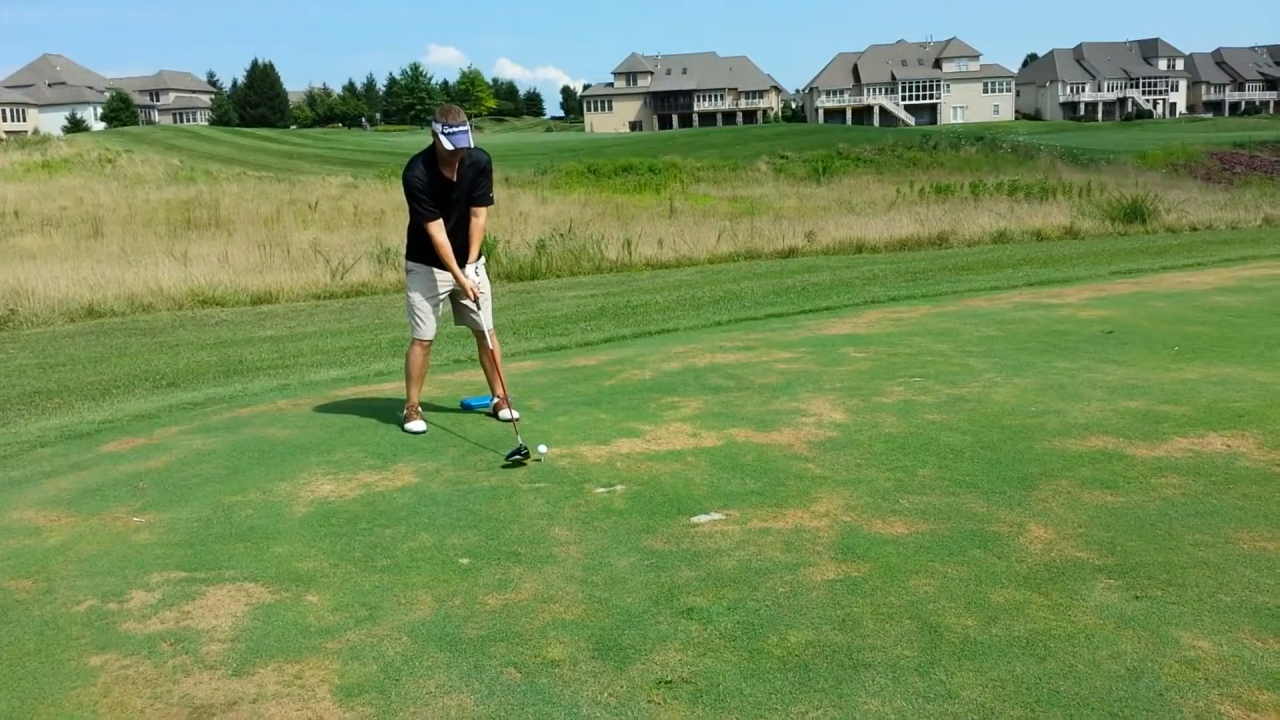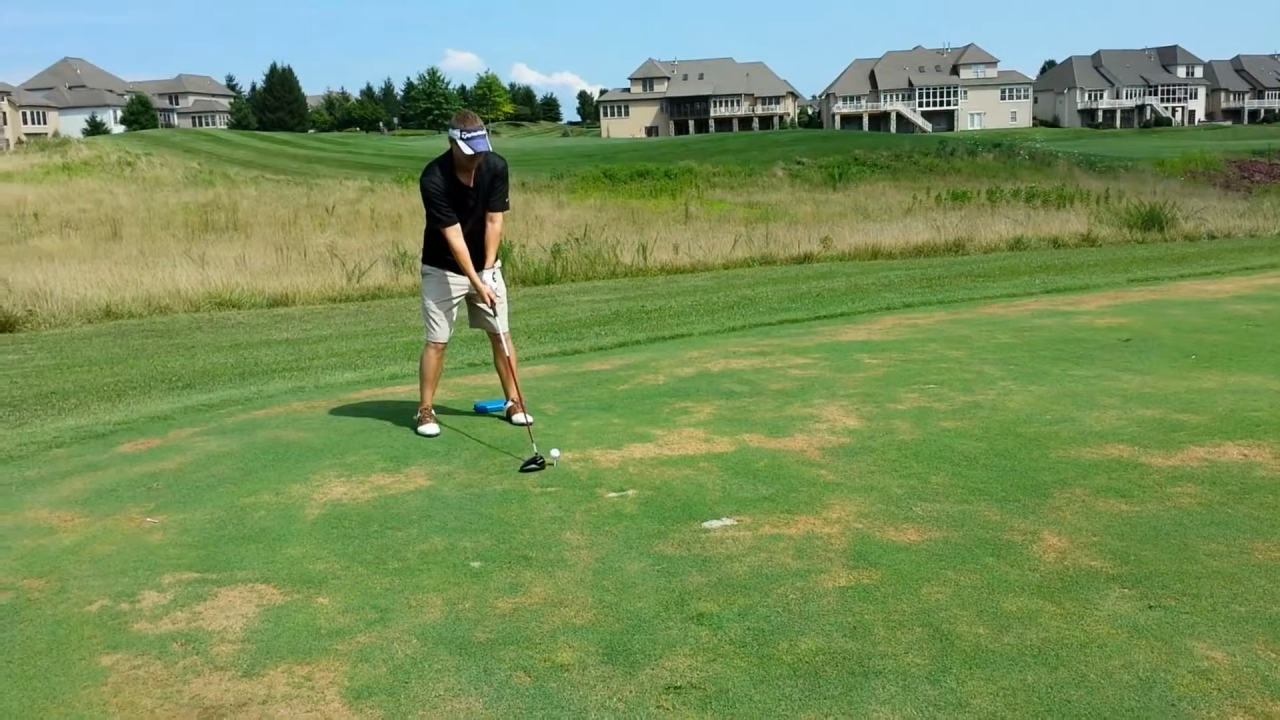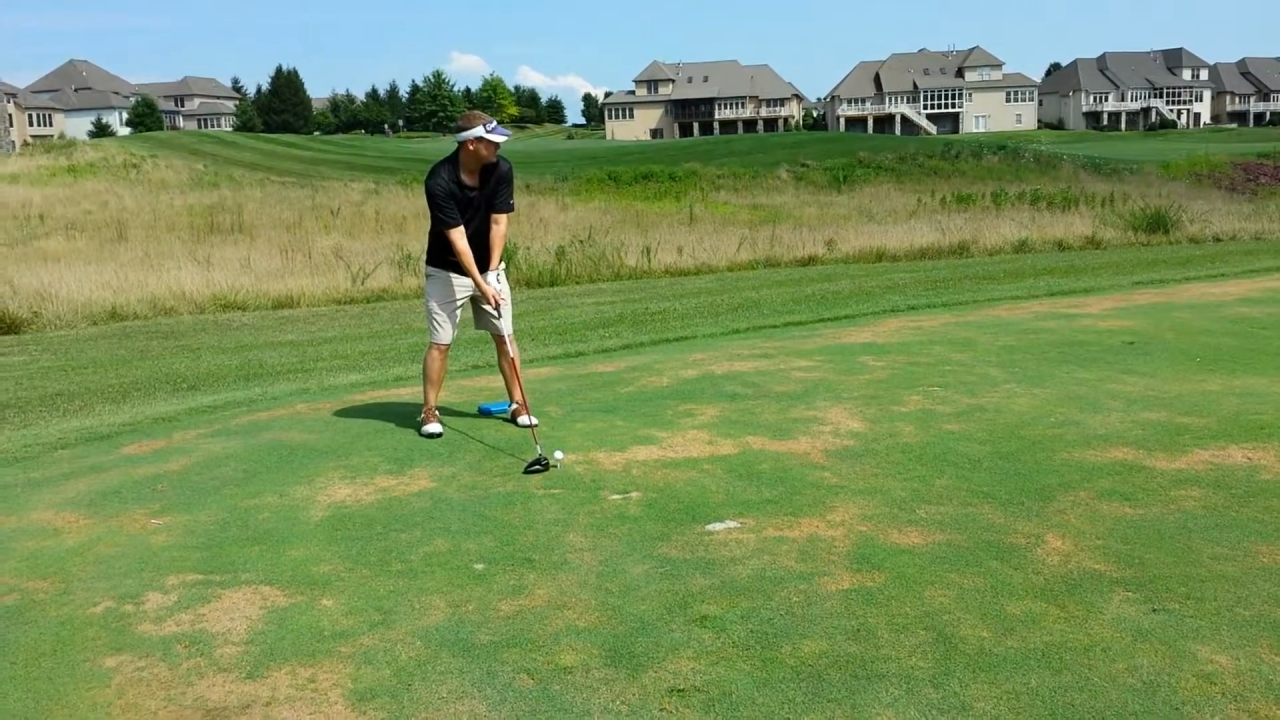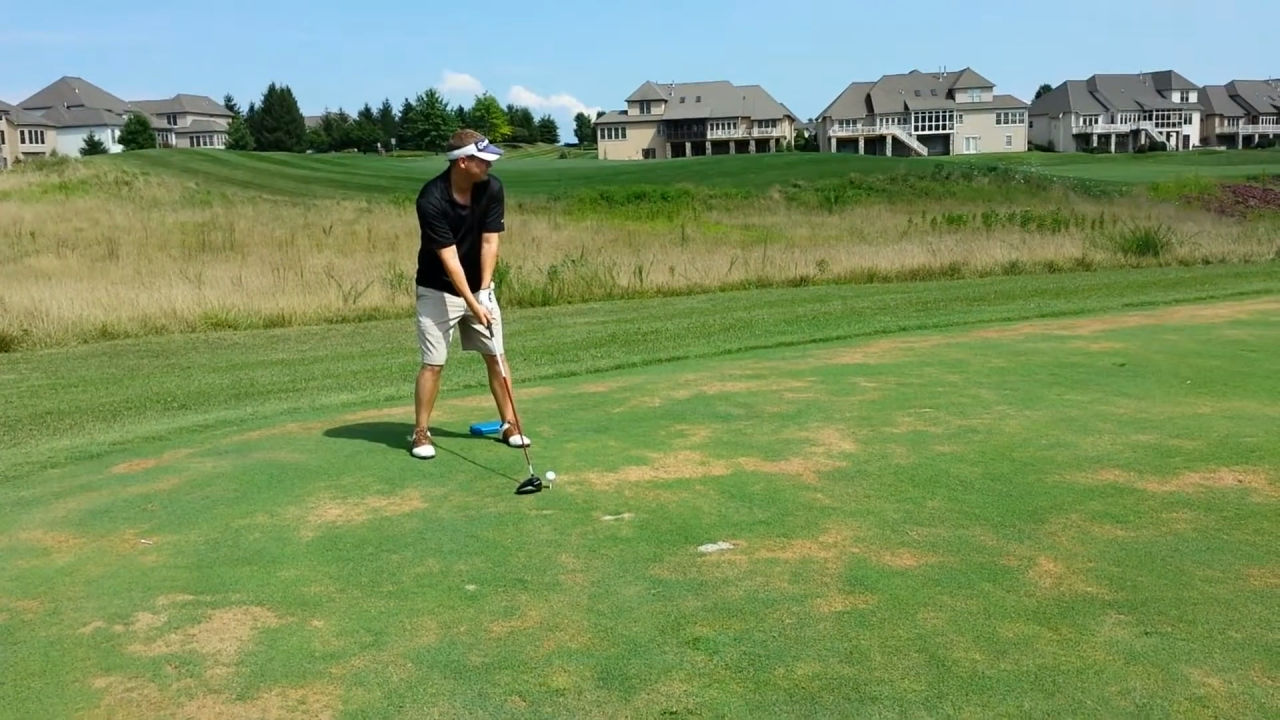
dt=0.7s
person 1, frame 1
left shoulder: (480, 161)
right shoulder: (416, 173)
left elbow: (478, 215)
right elbow: (435, 230)
left wrist: (471, 265)
right wrist: (458, 276)
left hip: (469, 261)
right hip: (426, 265)
left knee: (485, 330)
right knee: (422, 338)
left ankle: (499, 398)
right ankle: (412, 407)
person 1, frame 2
left shoulder: (497, 167)
right shoulder: (434, 179)
left elbow: (494, 220)
right elbow: (454, 236)
left wrist: (488, 270)
right wrist: (476, 282)
left hip: (485, 265)
right hip: (443, 268)
left knee: (501, 334)
right knee: (437, 341)
left ankle: (513, 402)
right ankle: (425, 410)
person 1, frame 3
left shoulder: (502, 169)
right shoulder: (439, 180)
left elbow: (499, 223)
right elbow: (457, 238)
left wrist: (493, 271)
right wrist: (479, 284)
left hip: (489, 267)
right hip: (446, 270)
left knee: (505, 336)
right knee: (440, 342)
left ankle: (517, 404)
right ankle: (429, 411)
person 1, frame 4
left shoulder: (492, 188)
right shoulder: (431, 199)
left elbow: (490, 242)
right elbow: (449, 258)
left wrist: (484, 291)
right wrist: (471, 304)
left hip: (479, 288)
right hip: (438, 290)
left knee: (496, 356)
right knee: (433, 363)
left ankle: (509, 424)
right ankle: (421, 432)
